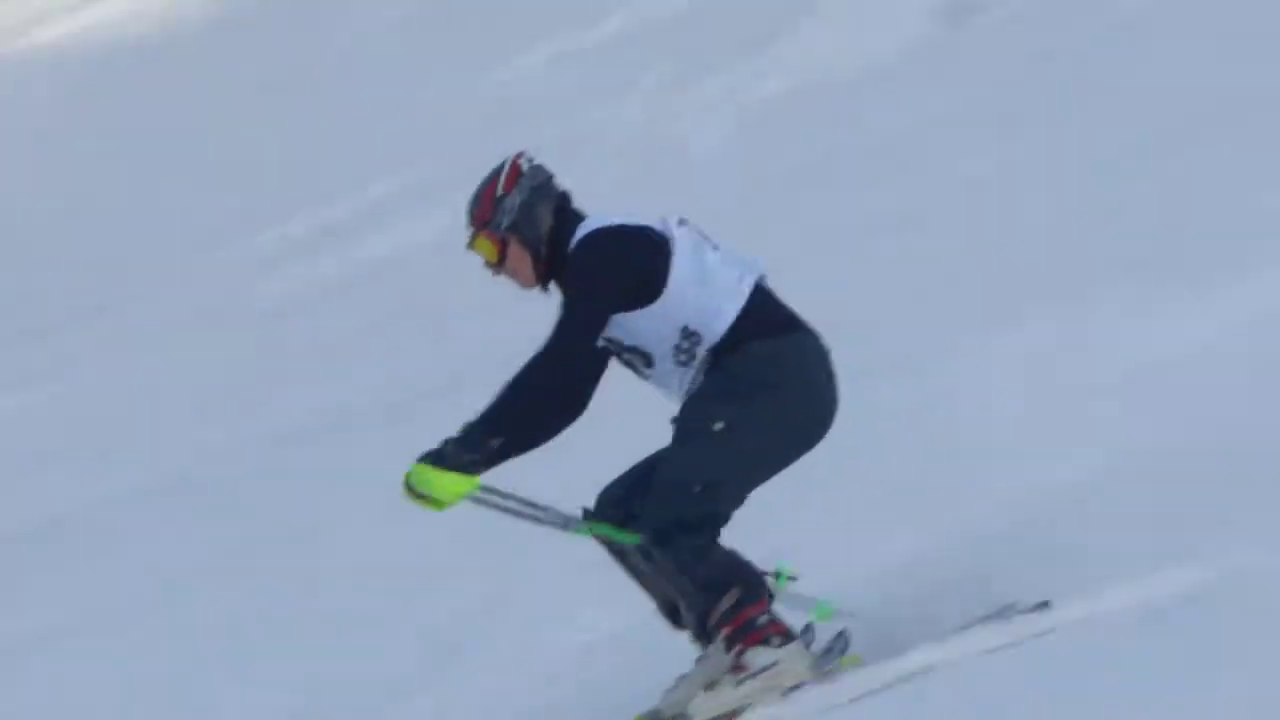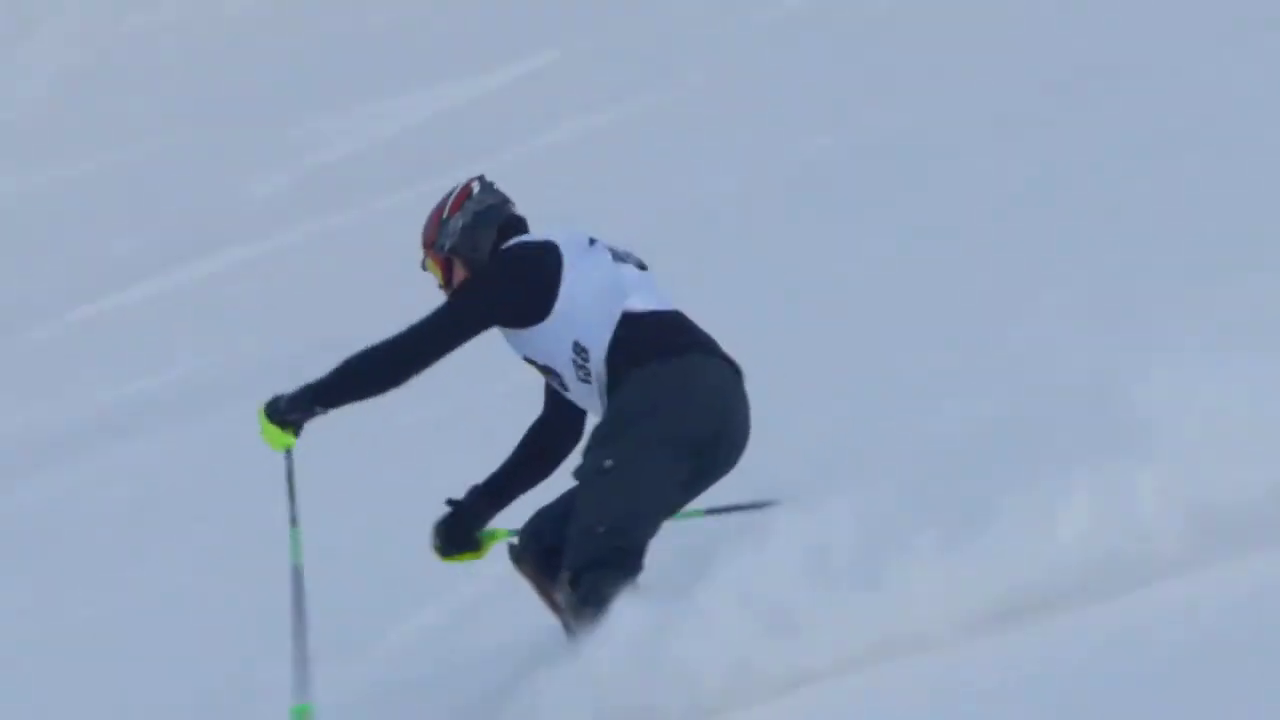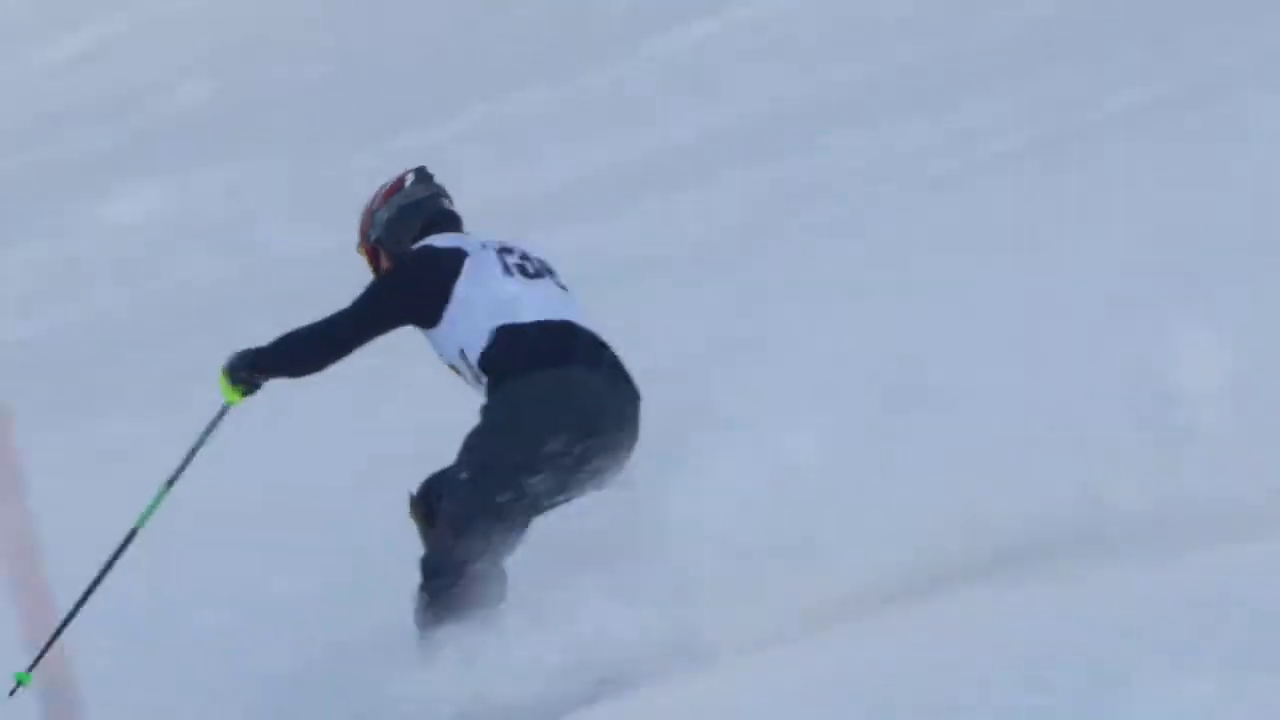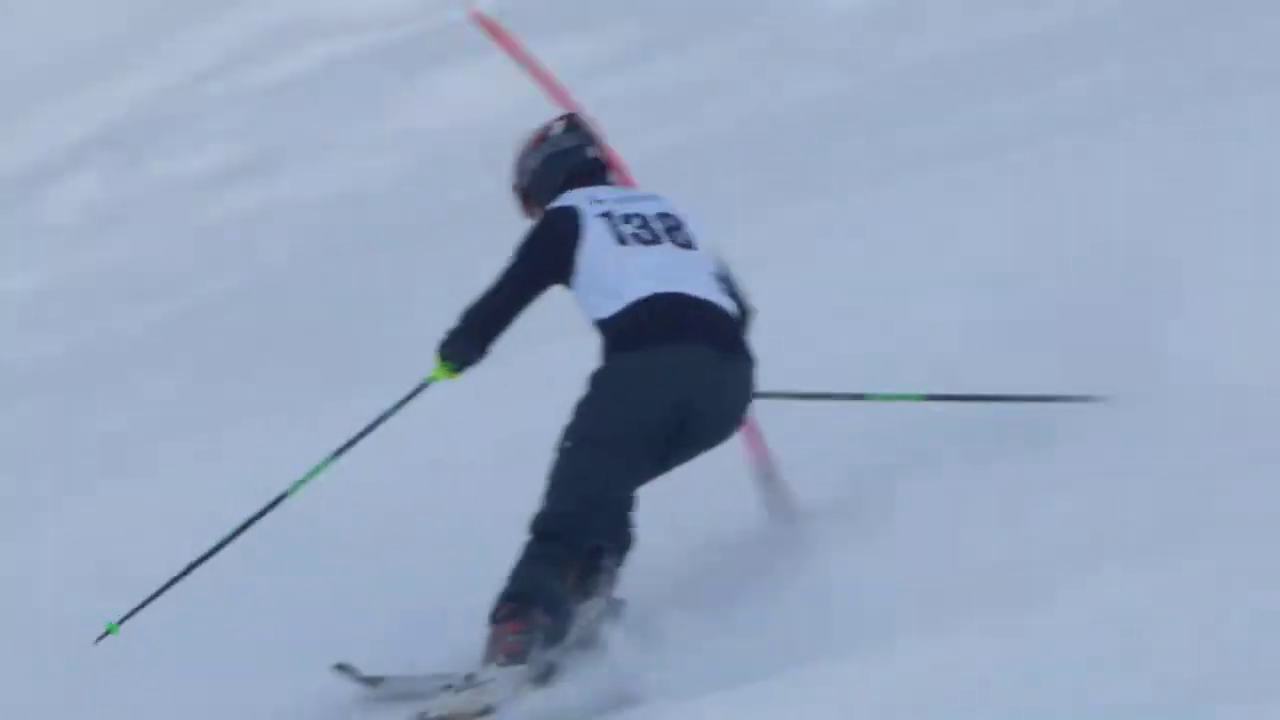
dt=0.2s
person 1, frame 1
left shoulder: (601, 253)
right shoulder: (626, 264)
left elbow: (558, 368)
right elbow: (563, 401)
left wrist: (462, 451)
right wrist: (471, 454)
left hip: (770, 375)
left knee: (658, 529)
right knee: (622, 518)
left ankle: (767, 649)
right ankle: (746, 654)
person 1, frame 2
left shoulder: (517, 267)
left elbow: (414, 347)
right elbow: (557, 429)
left wrist: (306, 400)
right wrist: (477, 506)
left hip: (662, 398)
left knee: (592, 577)
right knee: (543, 549)
person 1, frame 3
left shoulder: (427, 263)
right shoulder: (506, 258)
left elbow: (331, 337)
left wrist: (250, 366)
left hip: (539, 402)
right hip: (615, 412)
left knee: (457, 567)
right knee: (440, 507)
person 1, frame 4
left shoulder: (564, 220)
right shoulder: (662, 208)
left elbow: (497, 306)
right elbow: (735, 306)
left wrist: (454, 351)
left hip: (641, 372)
right hip: (728, 382)
left knee: (564, 529)
right knee: (606, 481)
left ankle: (517, 642)
right ankle: (587, 596)
